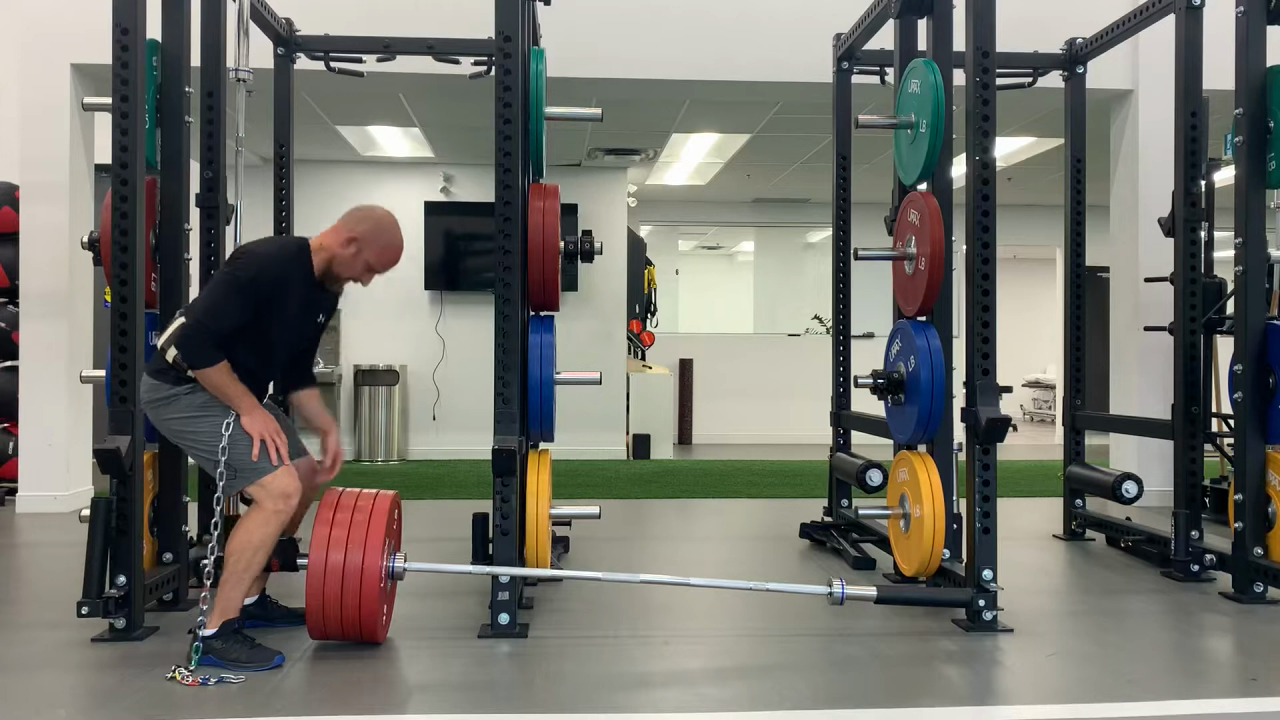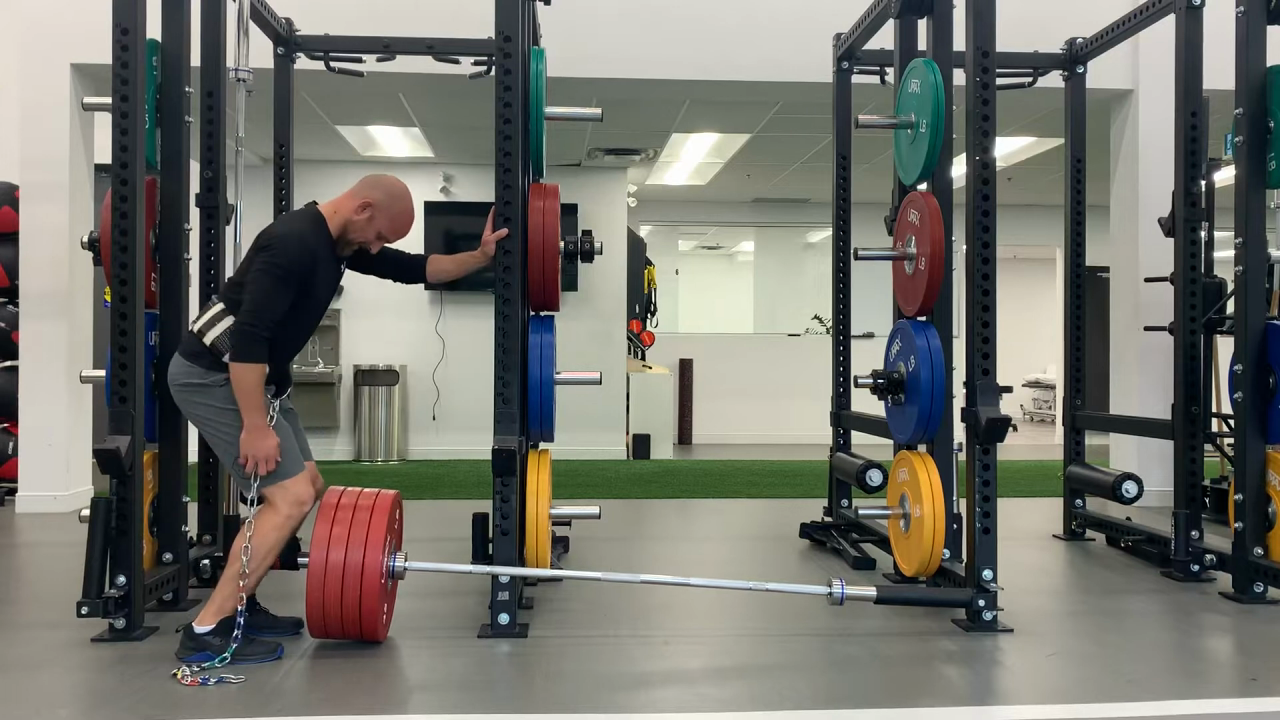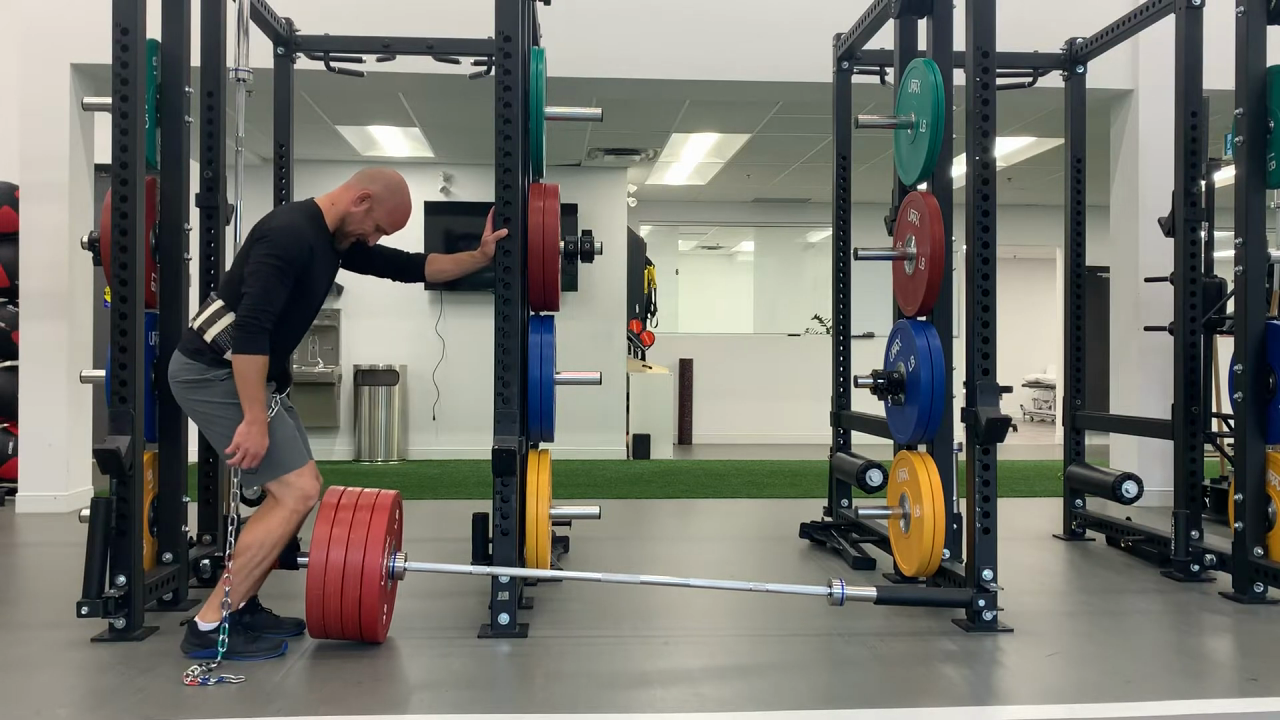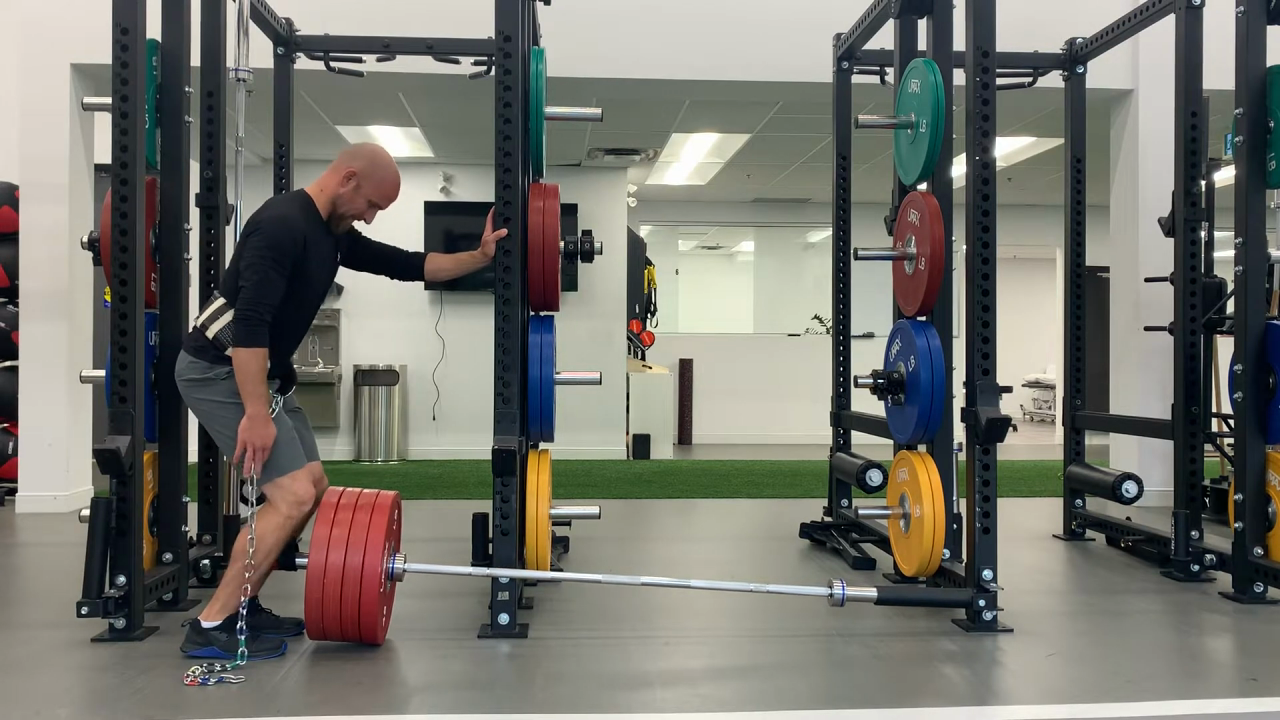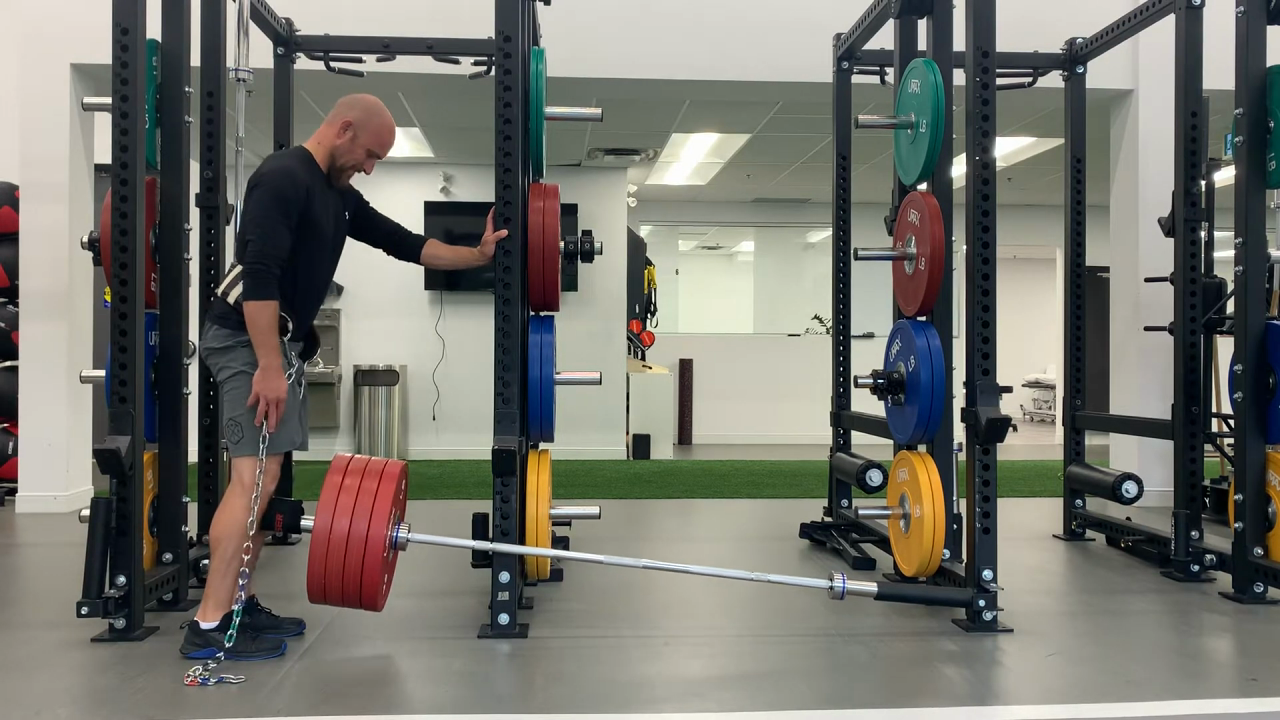
dt=1s
person 1, frame 1
left shoulder: (323, 294)
right shoulder: (268, 264)
left elbow: (296, 375)
right elbow: (195, 339)
left wrist: (329, 430)
right wrist: (250, 409)
left hip: (235, 388)
right hip: (181, 387)
left knee: (305, 479)
right knee: (280, 492)
left ankle: (249, 598)
right ankle: (215, 632)
person 1, frame 2
left shoulder: (337, 242)
right shoulder: (295, 241)
left elbow: (411, 269)
right elbow: (248, 335)
left wrist: (480, 257)
right wrist: (256, 426)
left hip: (251, 376)
right hip: (213, 375)
left knee: (306, 487)
right knee: (291, 497)
left ankle: (239, 605)
right ankle: (207, 630)
person 1, frame 3
left shoulder: (334, 239)
right shoulder: (290, 232)
left elbow: (407, 268)
right elbow: (249, 327)
left wrist: (480, 257)
right wrist: (255, 421)
left hip: (248, 372)
right hip: (215, 371)
left knee: (302, 490)
right knee: (298, 492)
left ankle: (239, 606)
right ankle: (210, 625)
person 1, frame 4
left shoulder: (331, 234)
right shoulder: (283, 224)
left elbow: (404, 265)
right elbow: (248, 322)
left wrist: (479, 257)
right wrist: (256, 414)
left hip: (258, 371)
right hip: (220, 370)
left knee: (312, 489)
right knee: (292, 495)
left ankle: (239, 606)
right ankle: (211, 626)
person 1, frame 5
left shoulder: (339, 195)
right shoulder: (283, 177)
left elbow: (403, 244)
right elbow: (259, 276)
left wrist: (476, 255)
right wrist: (269, 366)
left hip: (278, 342)
right hip: (247, 340)
left knee: (265, 479)
right knee: (255, 478)
left ankle: (237, 605)
right ankle: (209, 627)
